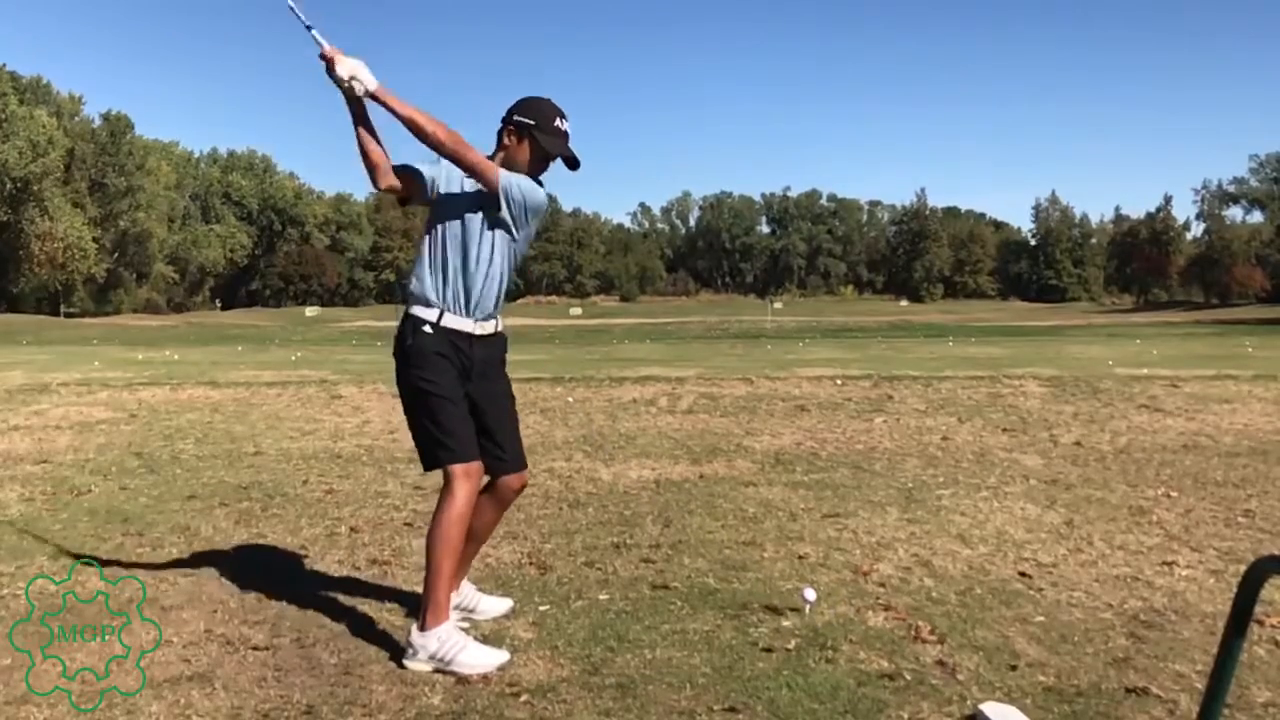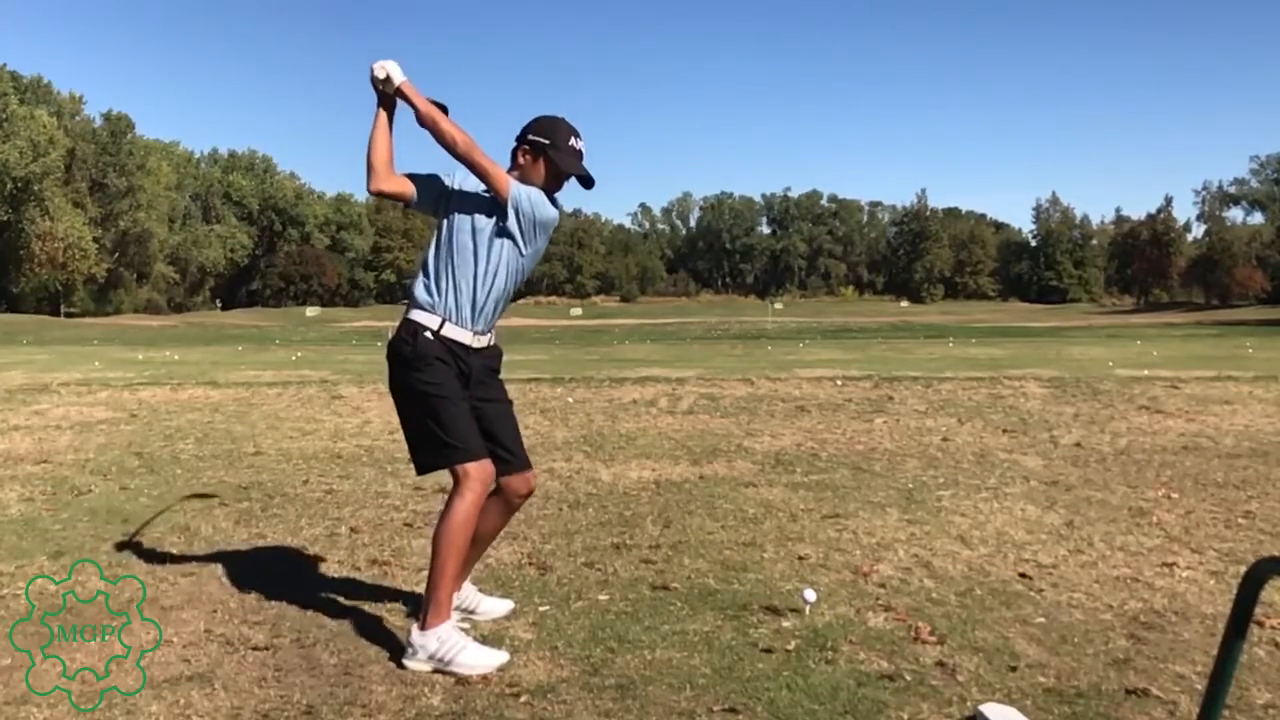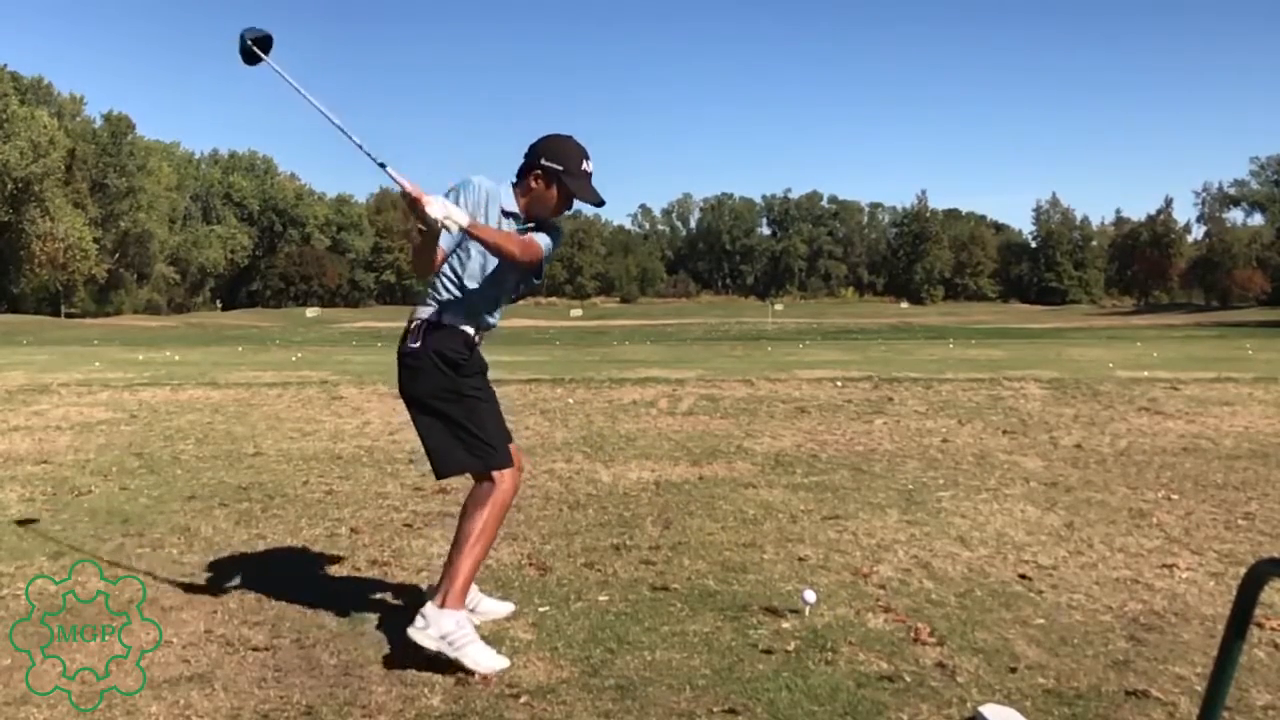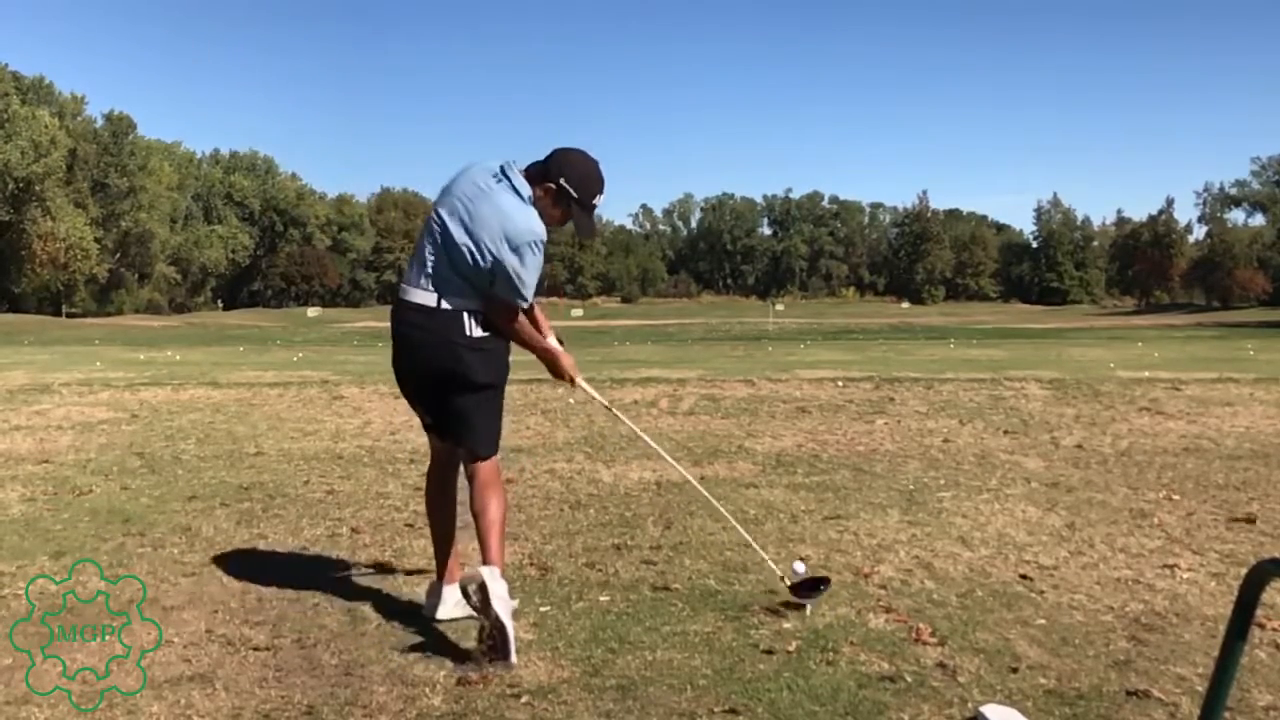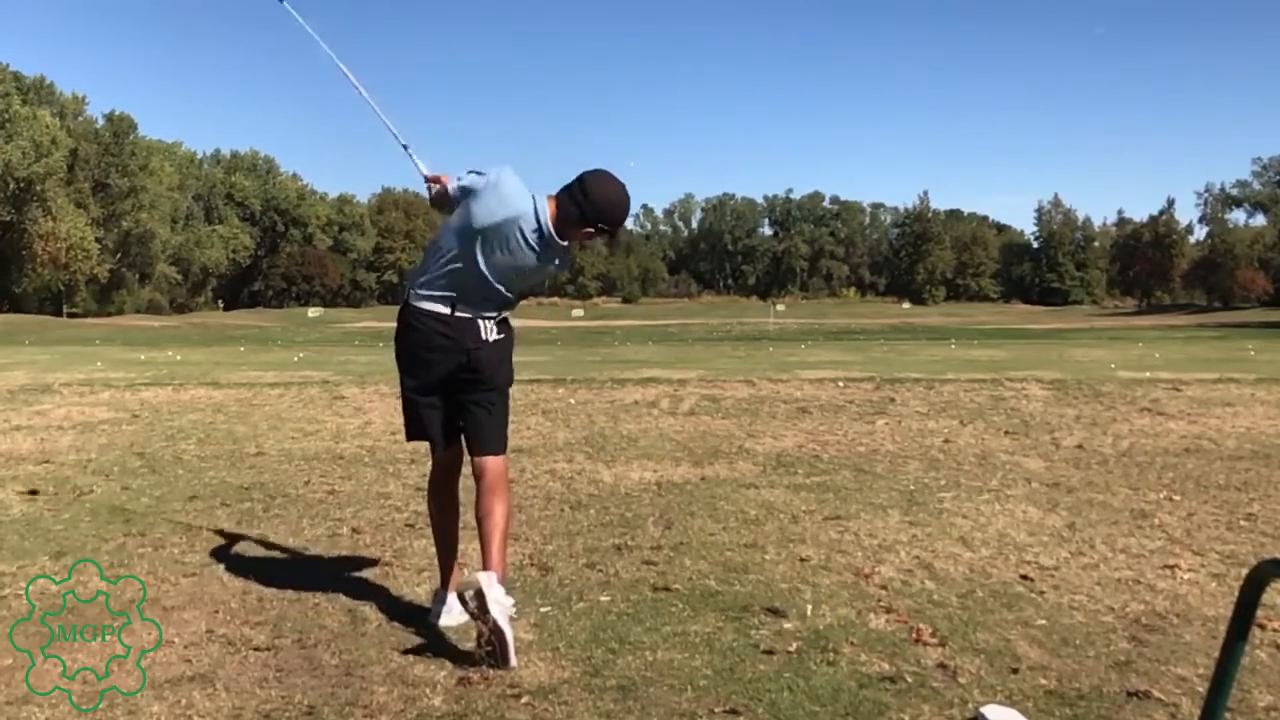
dt=1s
person 1, frame 1
left shoulder: (531, 199)
right shoulder: (443, 176)
left elbow: (459, 152)
right elbow: (386, 180)
left wrist: (379, 93)
right wrist: (355, 102)
left hip: (484, 347)
right hip: (429, 341)
left knee: (510, 478)
right knee: (464, 475)
left ankle: (451, 586)
right ankle: (430, 632)
person 1, frame 2
left shoulder: (544, 214)
right shoulder: (459, 187)
left elbow: (465, 149)
right elbow: (381, 183)
left wrist: (406, 89)
right wrist: (386, 104)
left hip: (477, 356)
right hip: (426, 348)
left knee: (517, 483)
right knee: (475, 475)
left ankle: (453, 587)
right ankle: (432, 631)
person 1, frame 3
left shoulder: (546, 233)
right shoulder: (477, 191)
left elbow: (520, 254)
right elbow: (422, 265)
left wrist: (467, 226)
right wrist: (428, 224)
left hip: (458, 350)
right hip: (437, 345)
left knee: (507, 463)
right knee: (499, 478)
left ankle: (455, 588)
right ankle: (442, 615)
person 1, frame 4
left shoulder: (479, 174)
right shoulder: (527, 230)
right elbow: (508, 316)
left wrist: (546, 330)
right wrist: (551, 356)
left hip: (411, 324)
right hip: (464, 335)
left knee: (444, 455)
right knee: (481, 463)
left ankle: (447, 586)
right ankle: (492, 577)
person 1, frame 5
left shoulder: (502, 186)
right shoulder: (550, 259)
left elbow: (443, 196)
left wrist: (442, 187)
left hip: (421, 328)
right hip: (480, 340)
left knee: (444, 464)
right knee: (490, 467)
left ankle: (449, 592)
right ankle: (491, 584)
